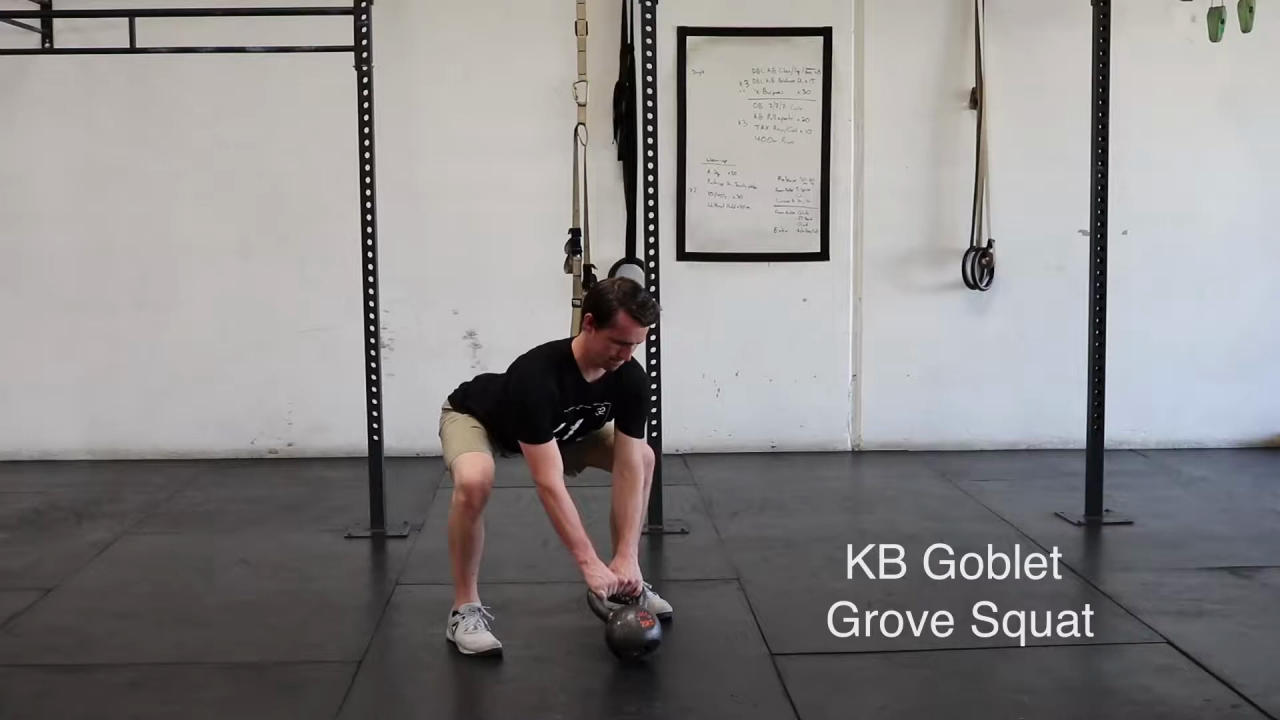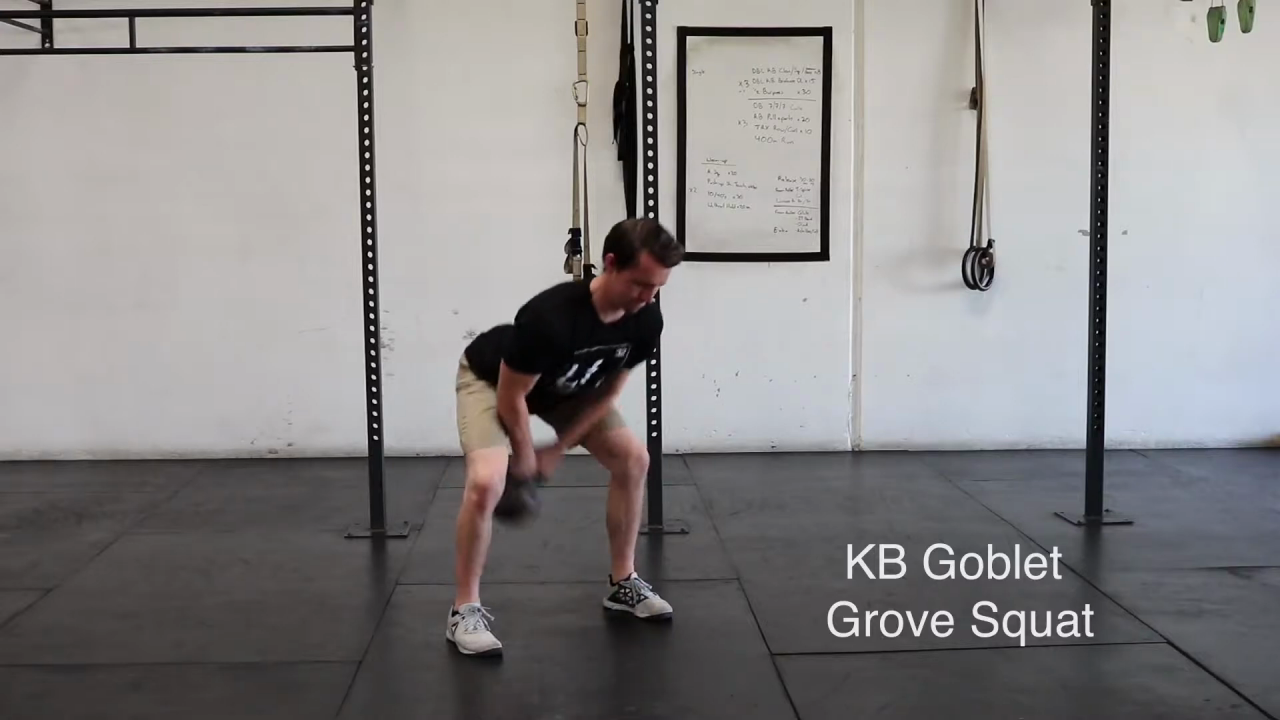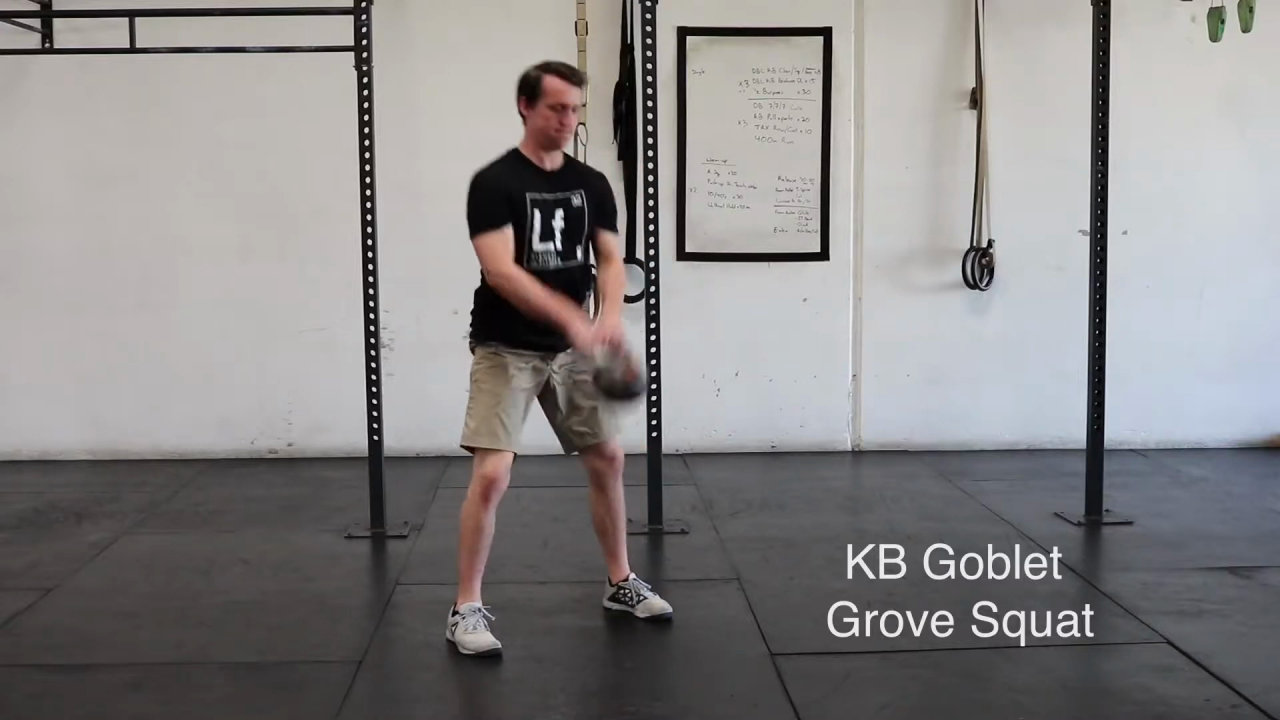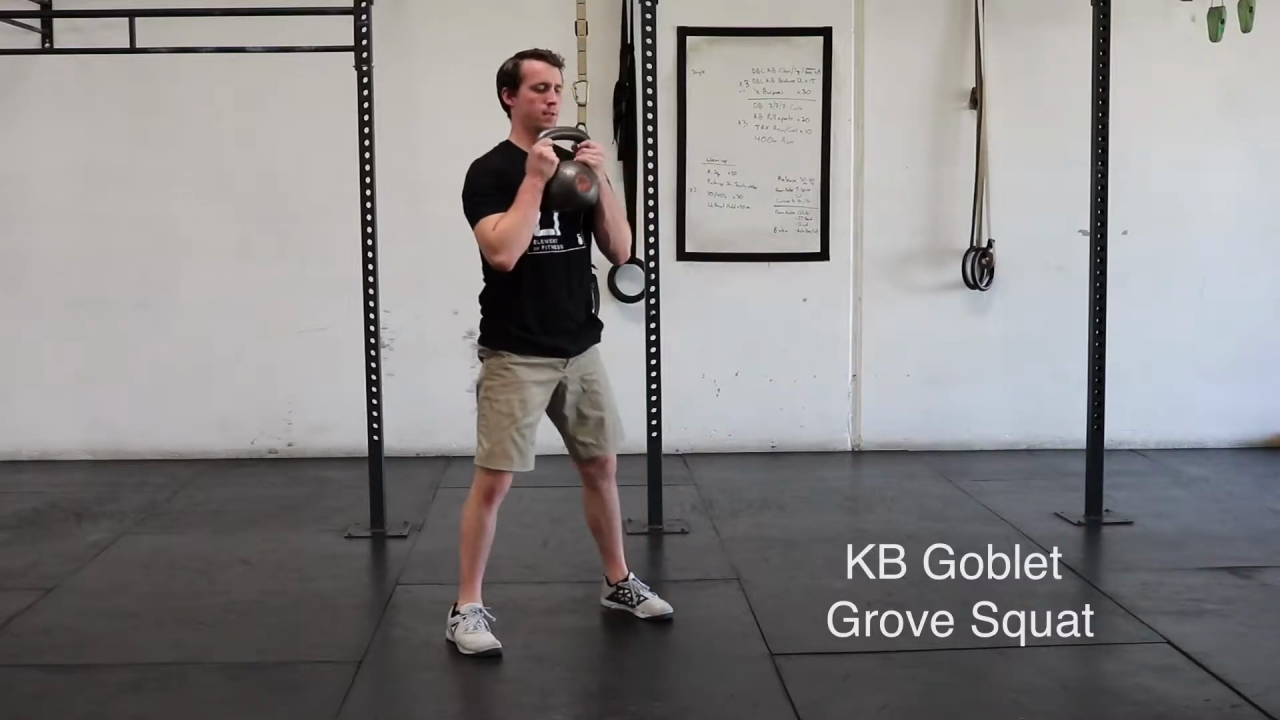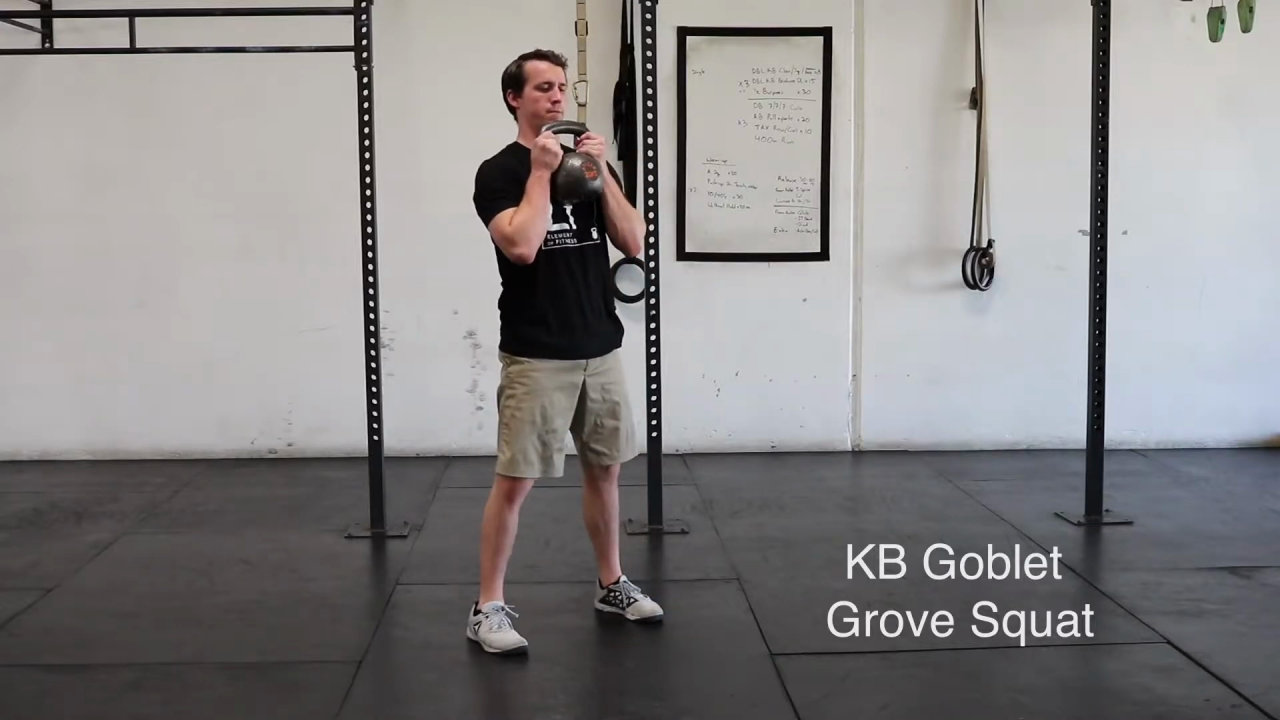
dt=0.7s
person 1, frame 1
left shoulder: (631, 379)
right shoulder: (536, 376)
left elbow: (629, 468)
right elbow: (549, 483)
left wrist: (626, 557)
right wrist: (590, 564)
right hip: (474, 416)
left knee: (643, 459)
right knee: (473, 482)
left ankle: (625, 580)
right ankle: (465, 608)
person 1, frame 2
left shoulder: (646, 322)
right shoulder: (549, 315)
left elbow: (609, 390)
right elbow: (510, 398)
left wrist: (558, 450)
right wrist: (524, 455)
left hip: (569, 385)
right hip: (489, 379)
left knee: (634, 459)
right knee: (487, 482)
left ankle: (623, 581)
right ankle: (466, 609)
person 1, frame 3
left shoulder: (590, 181)
right shoulder: (496, 180)
left elbow: (611, 262)
right elbow: (500, 272)
left wrist: (610, 319)
right wrist: (571, 318)
left hip: (570, 348)
right hip: (504, 349)
left knee: (609, 461)
right knee: (491, 476)
left ankle: (621, 583)
right ankle: (466, 607)
person 1, frame 4
left shoulder: (580, 165)
right shoulder: (490, 171)
left elbow: (620, 251)
right elbow: (502, 253)
left wrist: (598, 180)
right wrist: (535, 178)
left hip: (580, 348)
right hip: (516, 355)
left knee: (601, 468)
right knee: (493, 482)
left ankle: (618, 581)
right ankle: (467, 608)
person 1, frame 5
left shoulder: (592, 163)
right shoulder: (499, 172)
left elbow: (633, 242)
right elbow: (521, 246)
left wrist: (600, 172)
right wrist: (541, 171)
left hip: (600, 348)
right hip: (537, 356)
left knee: (604, 472)
right knee: (513, 483)
left ankle: (611, 585)
right ankle: (488, 607)
